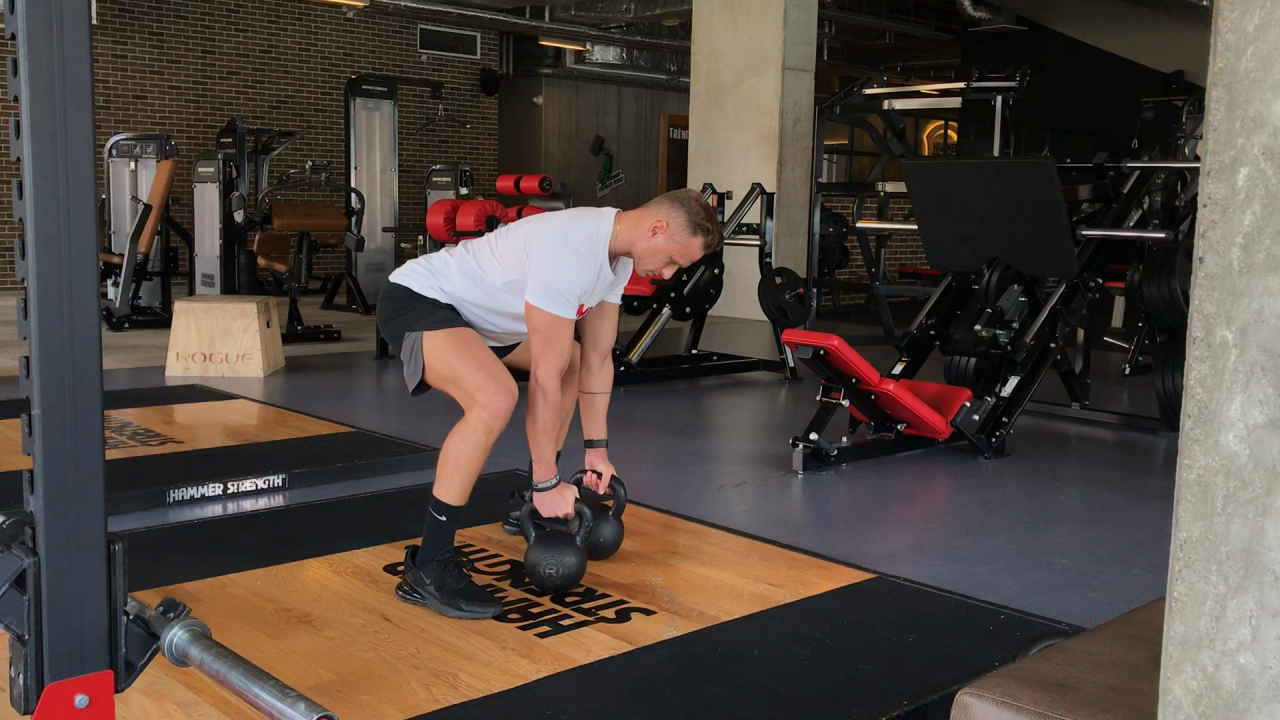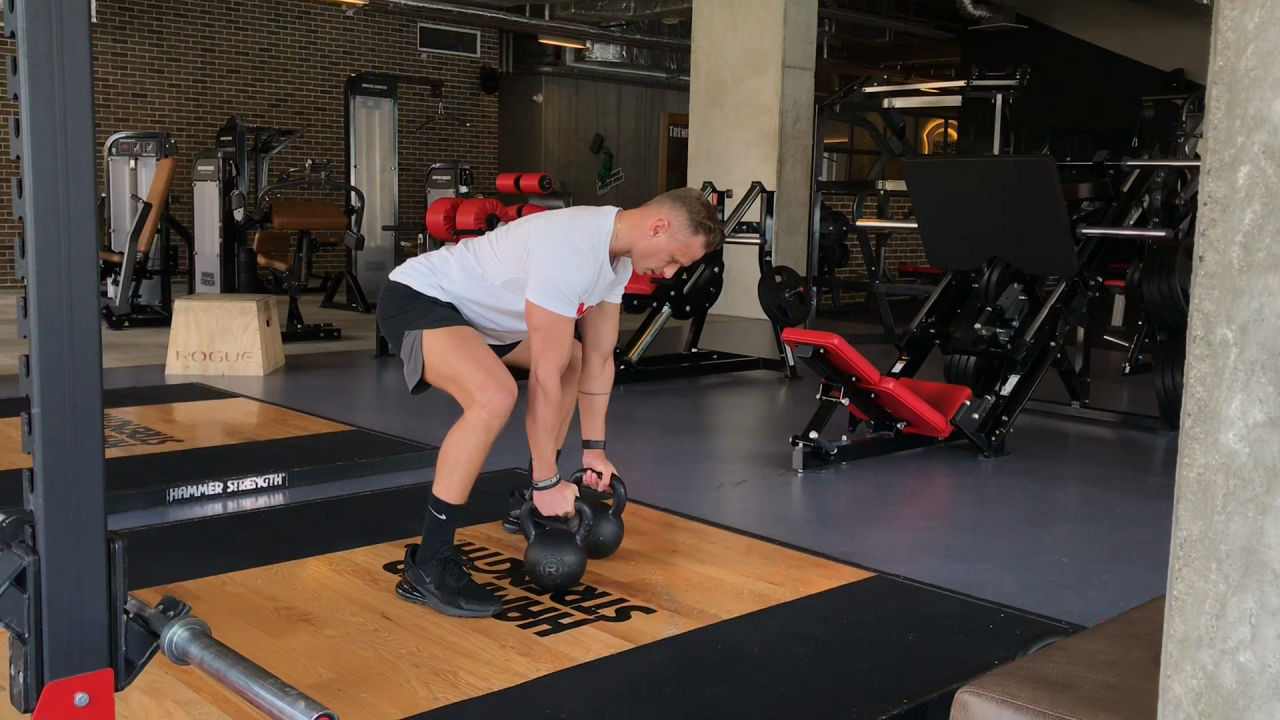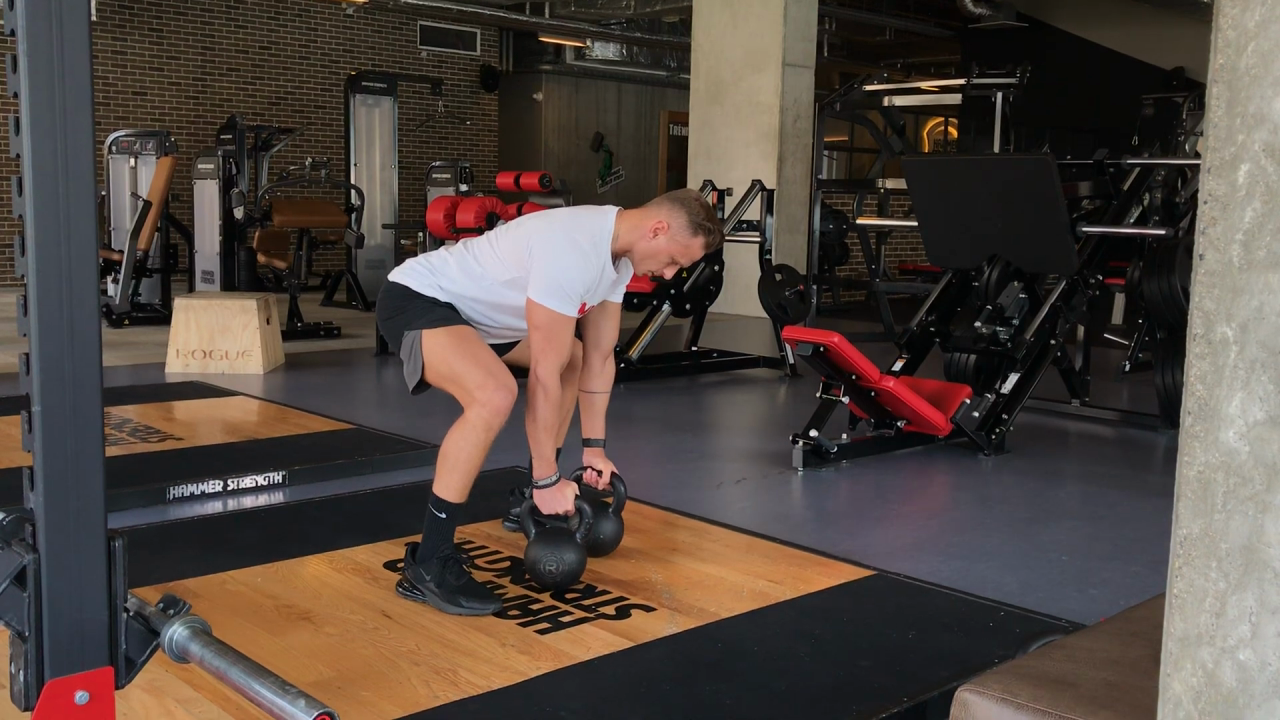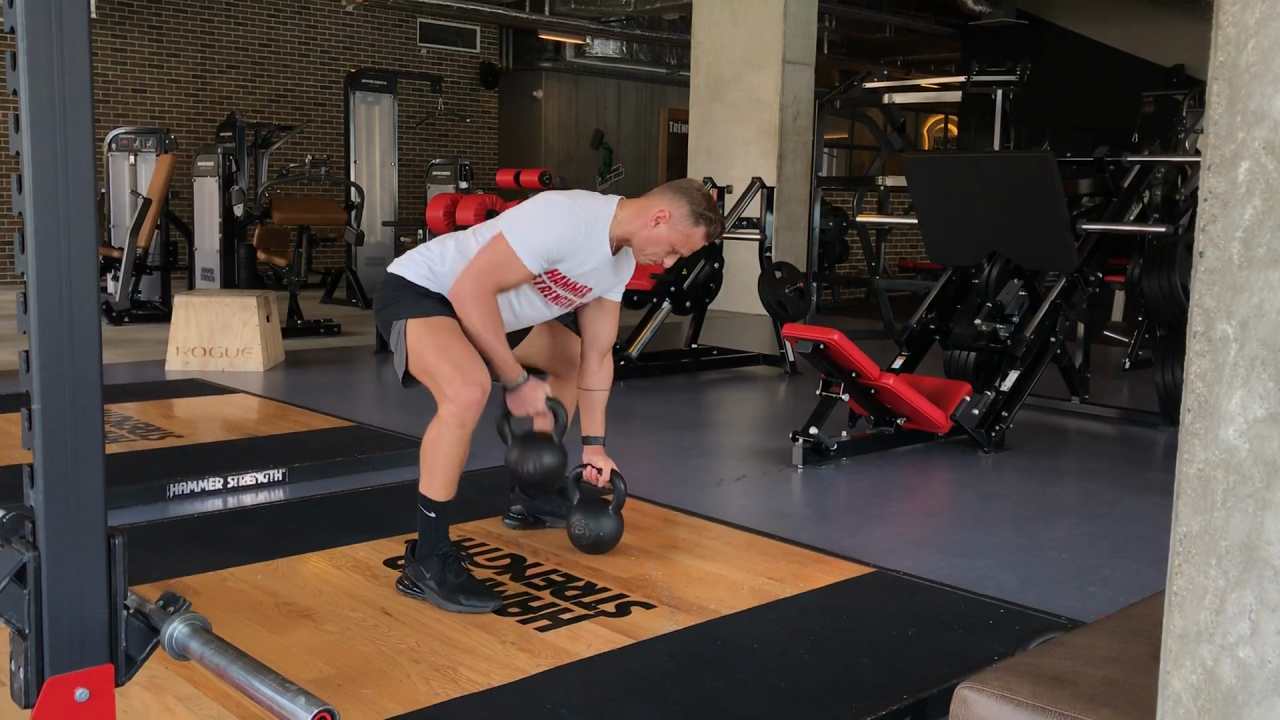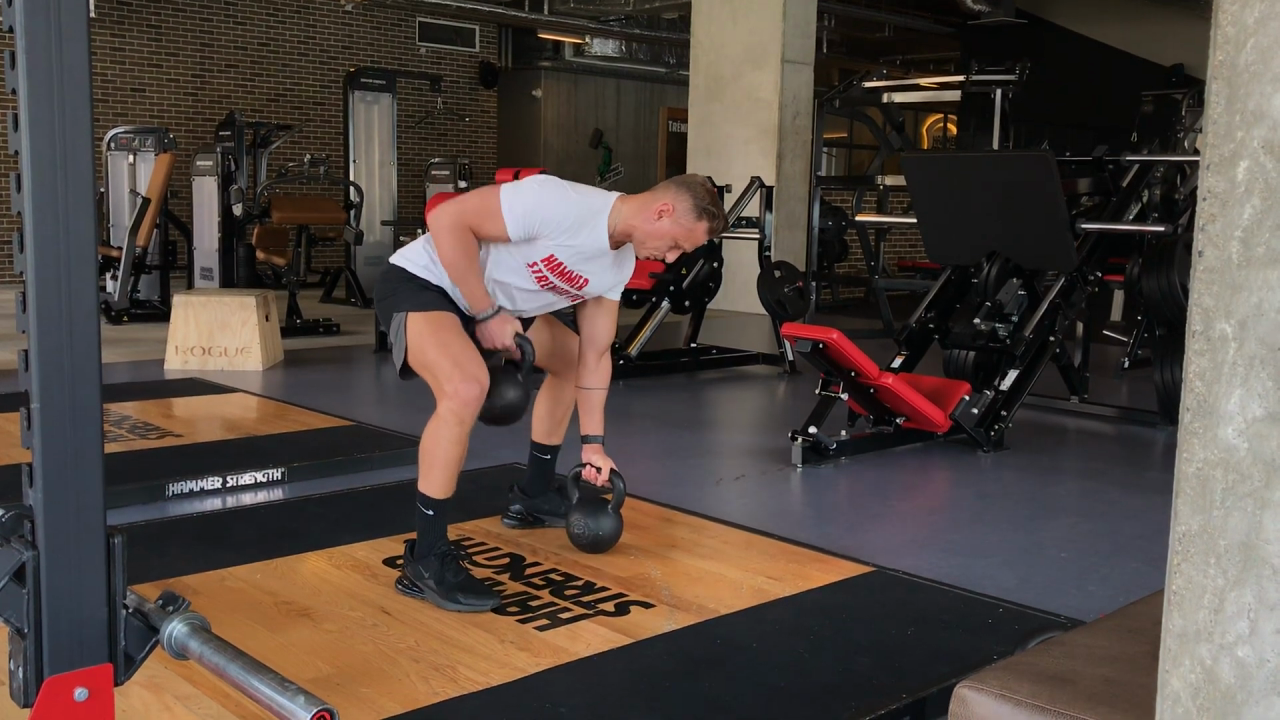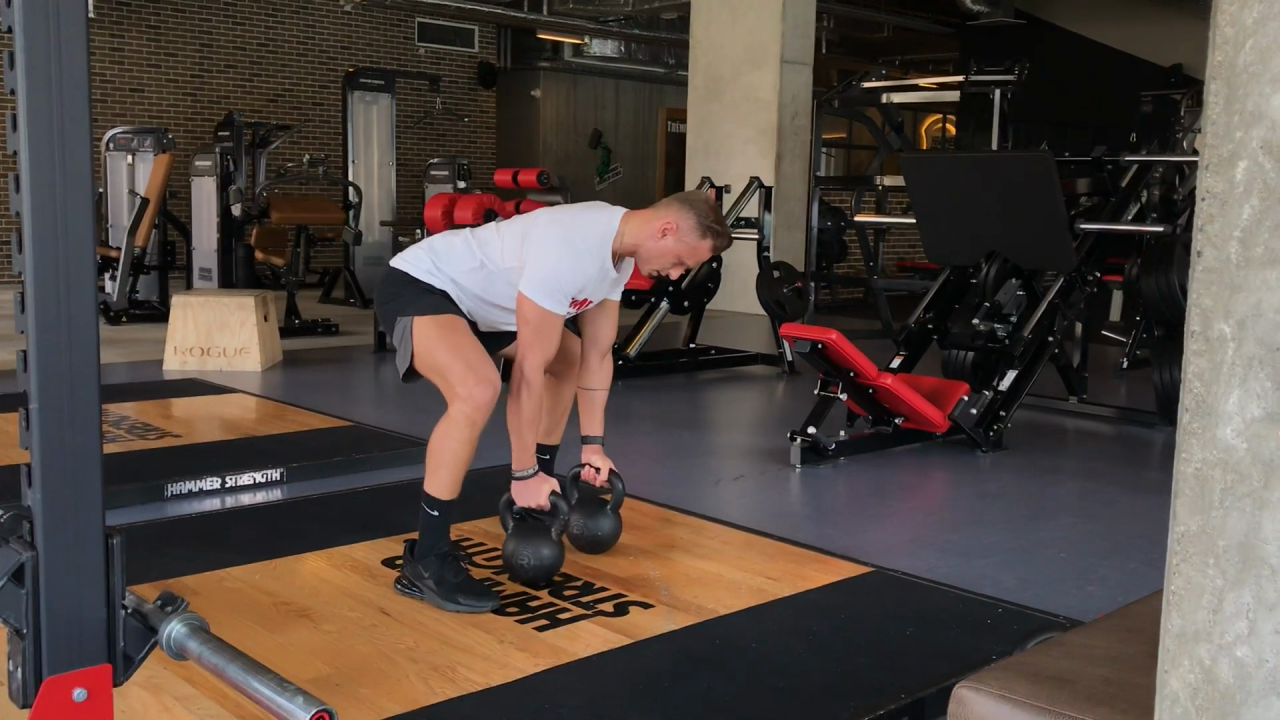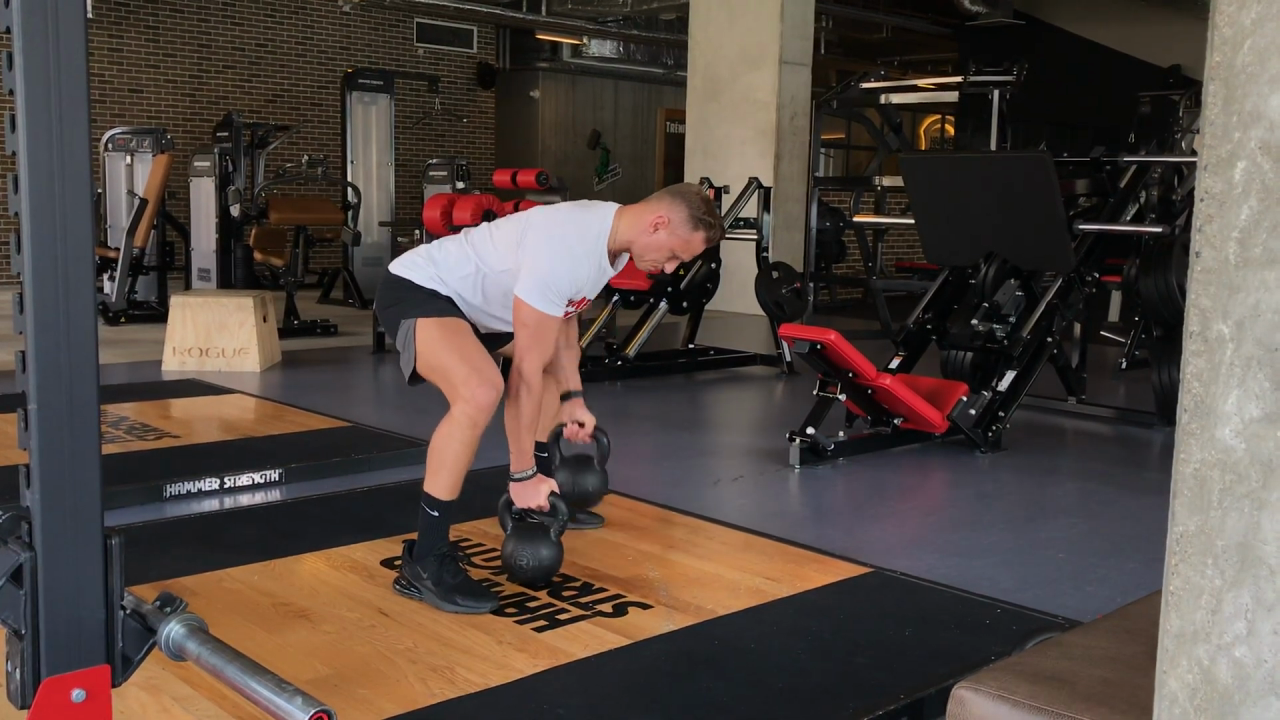
dt=0.7s
person 1, frame 1
left shoulder: (616, 252)
right shoulder: (571, 251)
left elbow: (597, 358)
right elbow: (545, 379)
left wrist: (597, 449)
right wrist: (548, 482)
left hip: (471, 306)
right hip: (418, 298)
left knee: (572, 359)
right knee: (495, 397)
left ankle: (529, 501)
right ankle: (429, 567)
person 1, frame 2
left shoulder: (617, 252)
right shoulder: (571, 250)
left elbow: (598, 357)
right elbow: (545, 377)
left wrist: (594, 449)
right wrist: (547, 481)
left hip: (472, 306)
right hip: (416, 295)
left knee: (573, 358)
right knee: (493, 396)
left ankle: (529, 501)
right ankle: (428, 566)
person 1, frame 3
left shoulder: (618, 253)
right shoulder: (572, 250)
left elbow: (599, 357)
right elbow: (545, 375)
left wrist: (595, 447)
right wrist: (548, 479)
left hip: (472, 305)
right hip: (418, 296)
left knee: (572, 358)
right knee: (494, 395)
left ankle: (529, 499)
right ankle: (429, 564)
person 1, frame 4
left shoulder: (619, 260)
right shoulder: (565, 220)
left elbow: (596, 355)
right elbow: (470, 290)
left wrist: (594, 445)
right wrist: (516, 382)
right hip: (419, 287)
left knee: (572, 358)
right knee: (469, 391)
left ankle: (533, 498)
right ankle: (428, 562)
person 1, frame 5
left shoulder: (620, 261)
right shoulder: (560, 204)
left elbow: (594, 355)
right elbow: (447, 218)
left wrist: (592, 444)
right wrist: (487, 314)
right hip: (420, 279)
left knee: (569, 359)
right knee: (467, 388)
left ankle: (532, 496)
right ankle: (427, 560)
person 1, frame 6
left shoulder: (619, 249)
right shoulder: (570, 249)
left elbow: (596, 354)
right elbow: (530, 369)
left wrist: (592, 445)
right wrist: (524, 473)
left hip: (471, 293)
right hip: (417, 284)
left knee: (570, 358)
right knee: (477, 390)
left ankle: (541, 496)
right ankle: (427, 560)
person 1, frame 7
left shoulder: (614, 245)
right shoulder: (564, 249)
left elbow: (561, 318)
right elbow: (529, 369)
left wrist: (573, 398)
right wrist: (522, 474)
left hip: (466, 293)
right hip: (417, 287)
left knee: (560, 360)
right knee: (480, 392)
left ankle: (538, 498)
right ankle: (425, 561)
